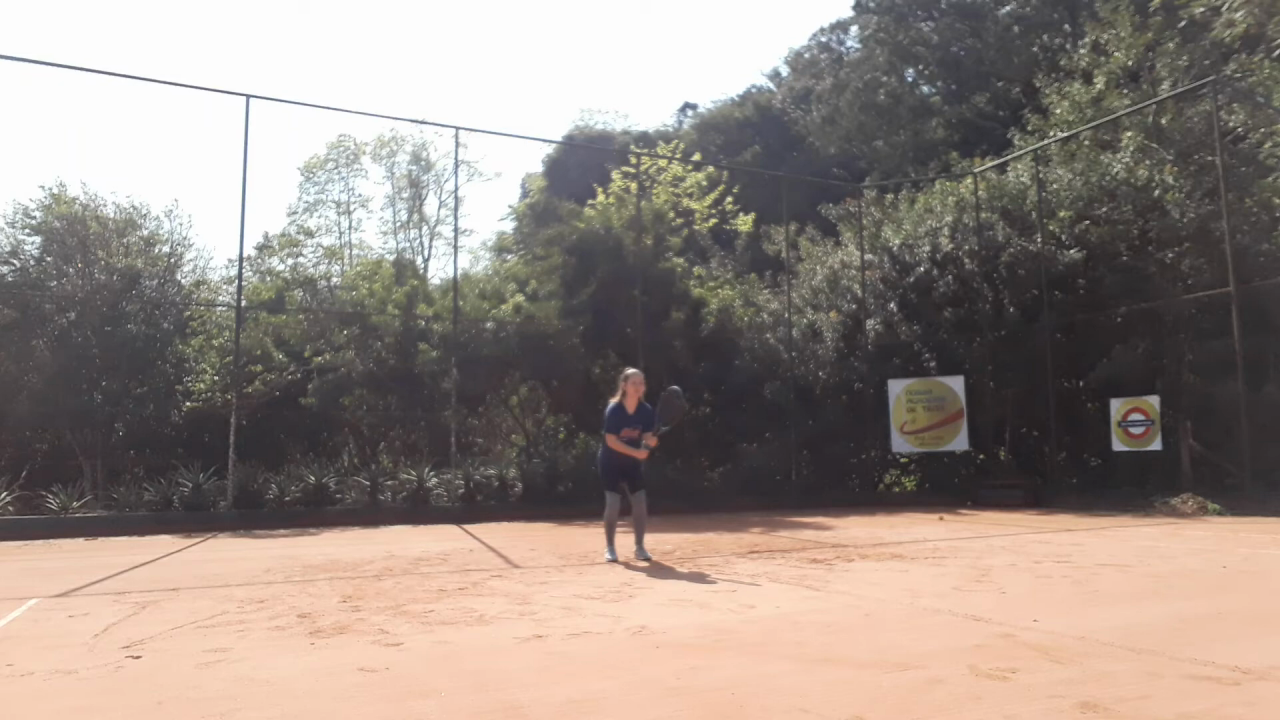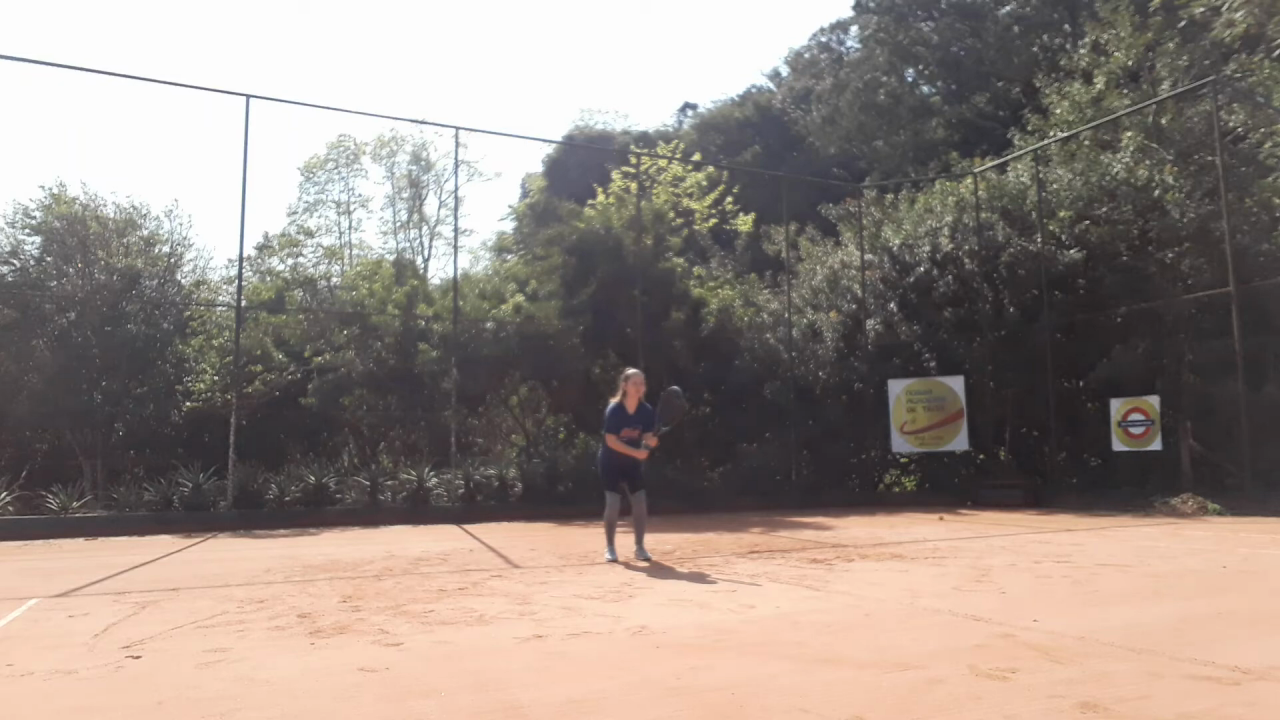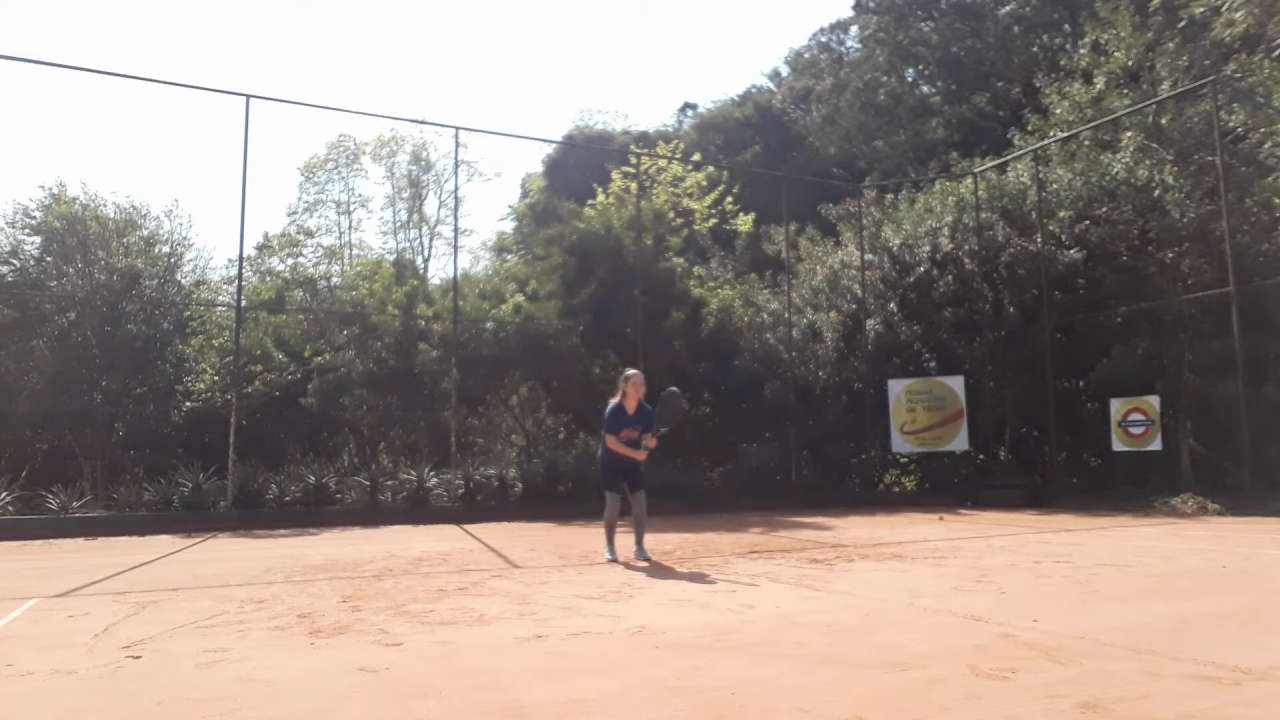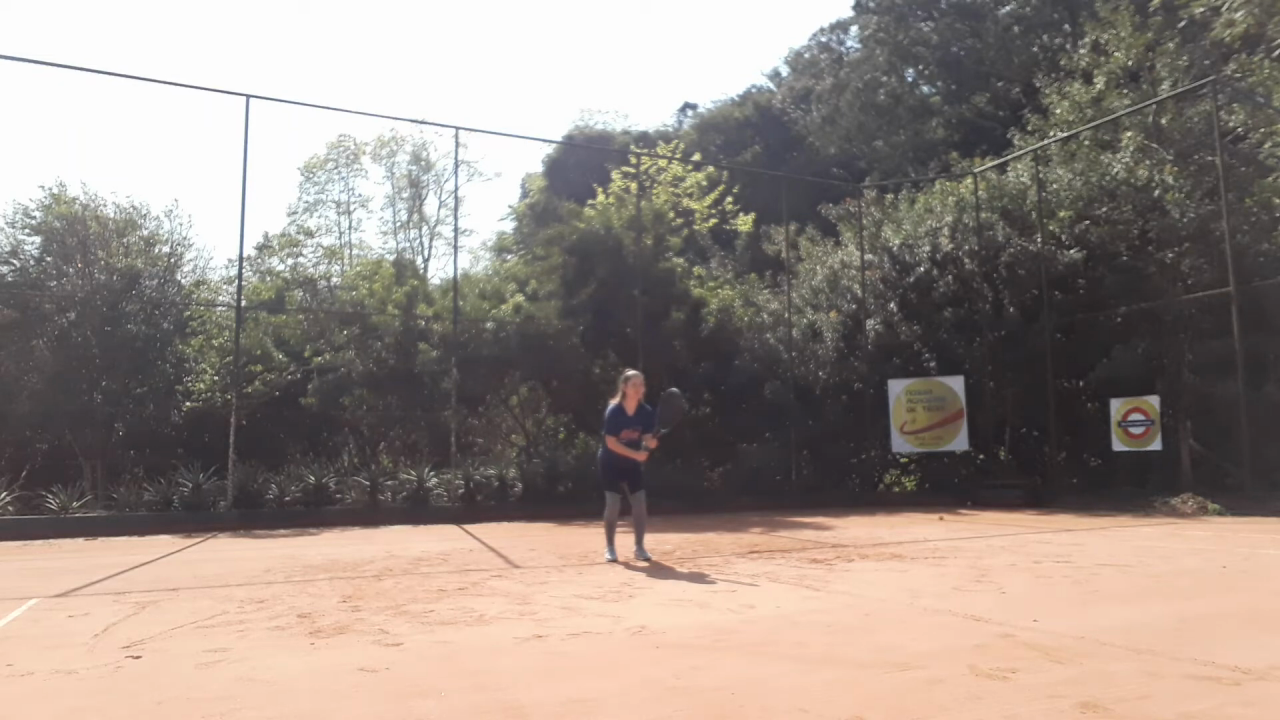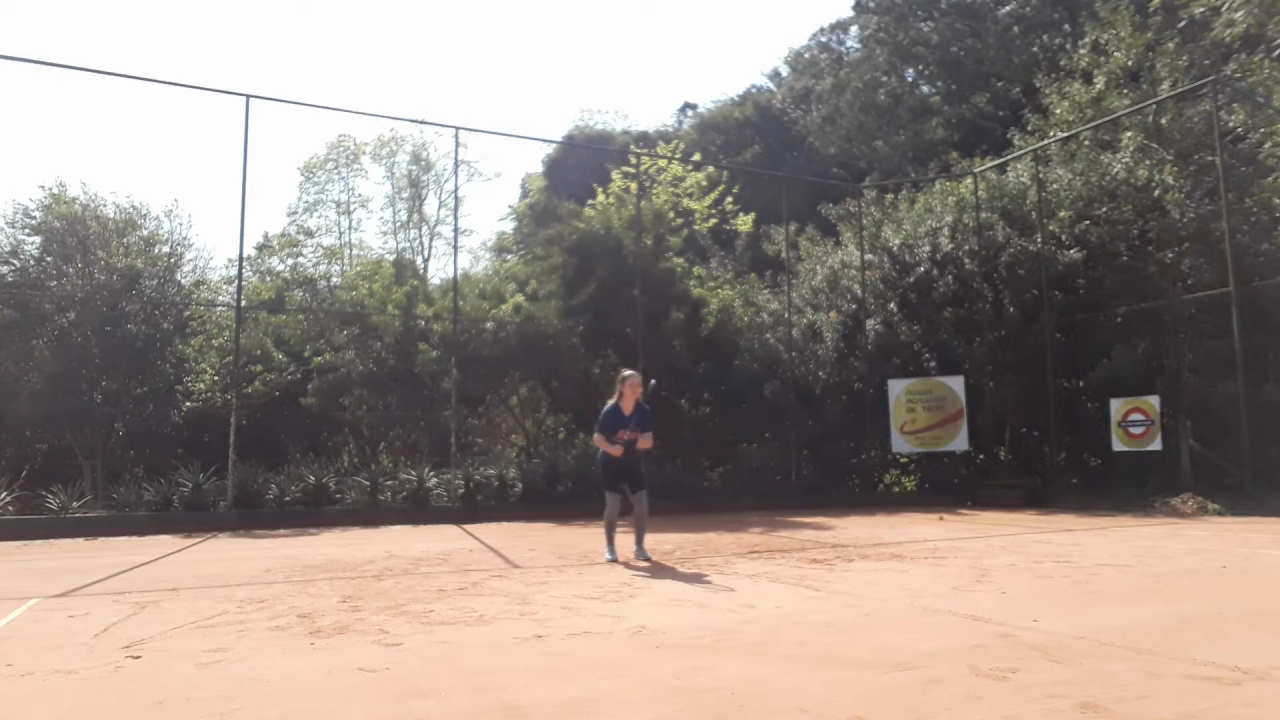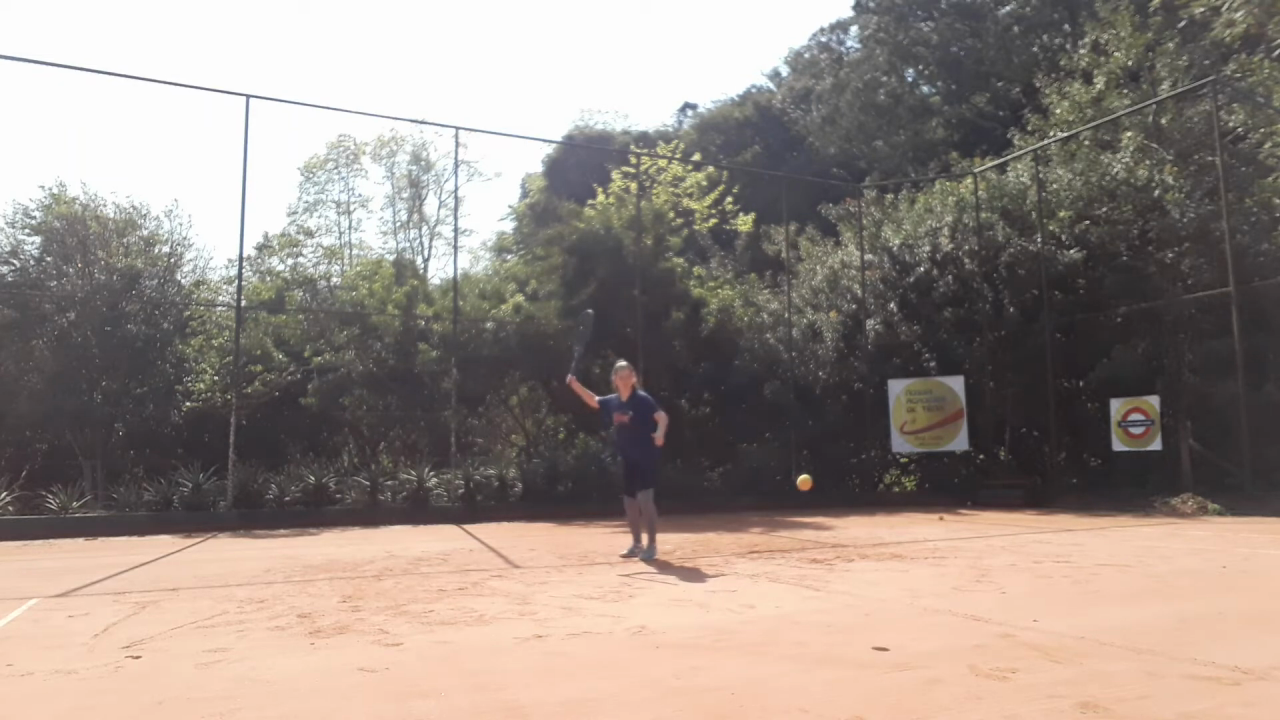
dt=0.7s
person 1, frame 1
left shoulder: (646, 411)
right shoulder: (614, 410)
left elbow: (647, 437)
right elbow: (611, 441)
left wrist: (649, 443)
right wrist: (636, 452)
left hip: (633, 464)
right hip: (611, 463)
left knee: (640, 503)
right knee: (613, 504)
left ankle: (639, 547)
right ankle: (610, 548)
person 1, frame 2
left shoulder: (647, 411)
right shoulder: (614, 409)
left elbow: (647, 438)
right elbow: (611, 441)
left wrist: (650, 442)
right wrist: (636, 452)
left hip: (633, 463)
right hip: (611, 463)
left knee: (640, 503)
right knee: (613, 504)
left ankle: (639, 547)
right ankle: (610, 548)
person 1, frame 3
left shoulder: (646, 411)
right shoulder: (614, 410)
left elbow: (646, 438)
right elbow: (610, 442)
left wrist: (649, 444)
right wrist: (635, 453)
left hip: (632, 464)
right hip: (611, 463)
left knee: (640, 503)
right knee: (613, 504)
left ankle: (639, 547)
right ankle: (610, 548)
person 1, frame 4
left shoulder: (646, 412)
right shoulder: (613, 411)
left elbow: (647, 439)
right elbow: (611, 443)
left wrist: (650, 443)
right wrist: (635, 453)
left hip: (632, 464)
right hip: (611, 463)
left knee: (640, 504)
right knee: (613, 505)
left ankle: (639, 547)
right ankle: (610, 548)
person 1, frame 5
left shoulder: (644, 412)
right shoulder: (611, 410)
left elbow: (649, 440)
right elbow: (598, 439)
left wrist: (644, 442)
right wrist: (610, 448)
left hip: (633, 464)
right hip: (611, 463)
left knee: (641, 503)
right knee: (613, 504)
left ankle: (640, 548)
right ankle: (610, 549)
person 1, frame 6
left shoulder: (642, 398)
right shoulder: (613, 401)
left elbow: (662, 417)
right elbow: (593, 401)
left wrist: (660, 433)
right wrist: (575, 384)
left hip: (646, 457)
right hip: (628, 459)
left knee: (645, 500)
right knee: (630, 503)
left ankle: (651, 545)
right ankle: (637, 544)
